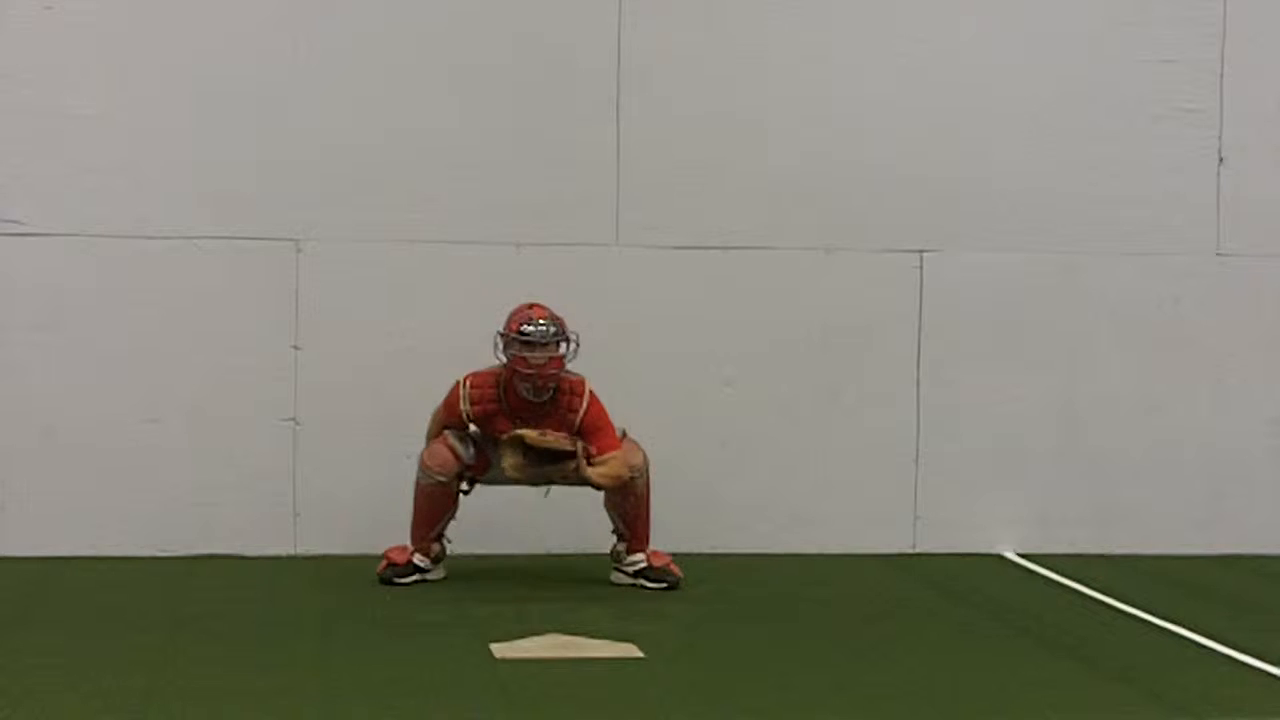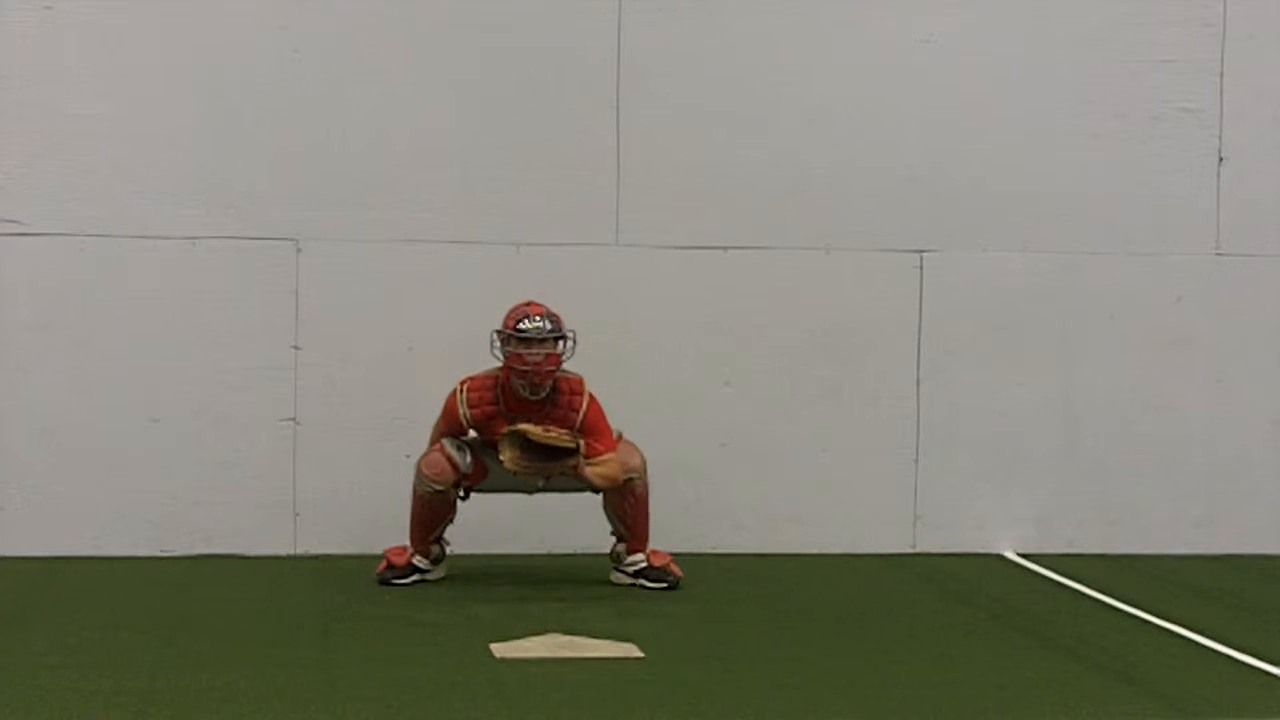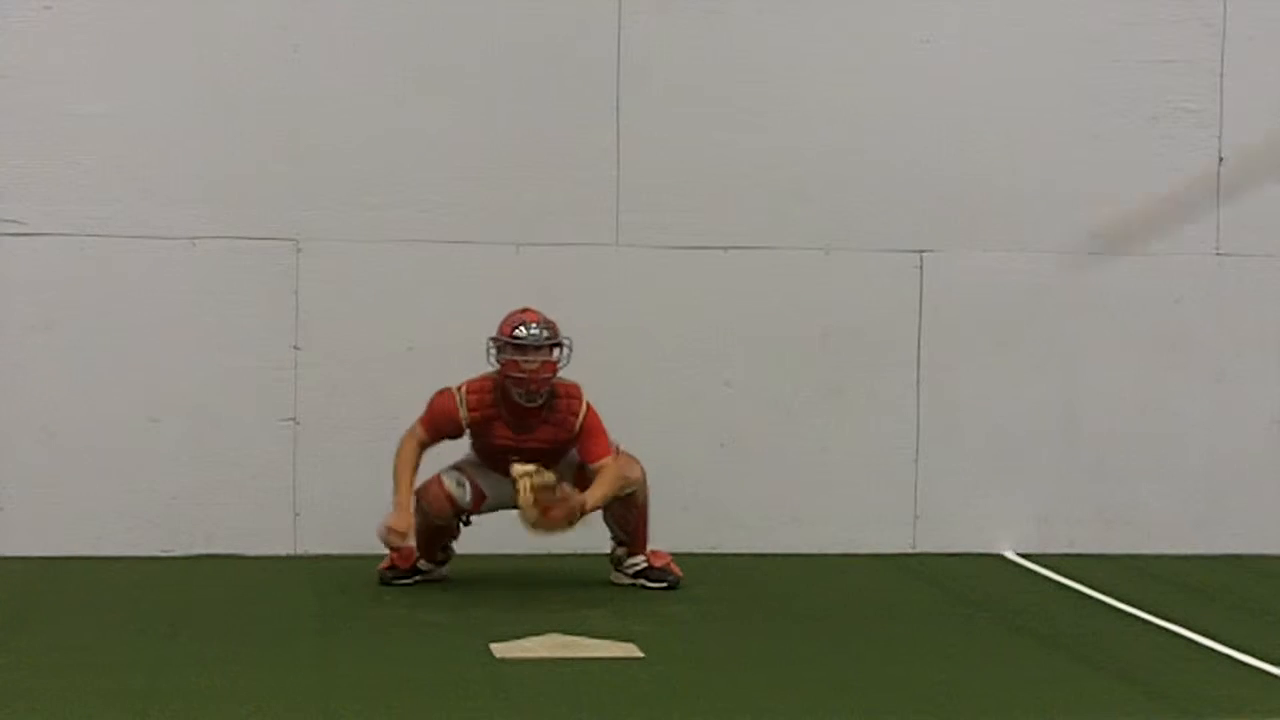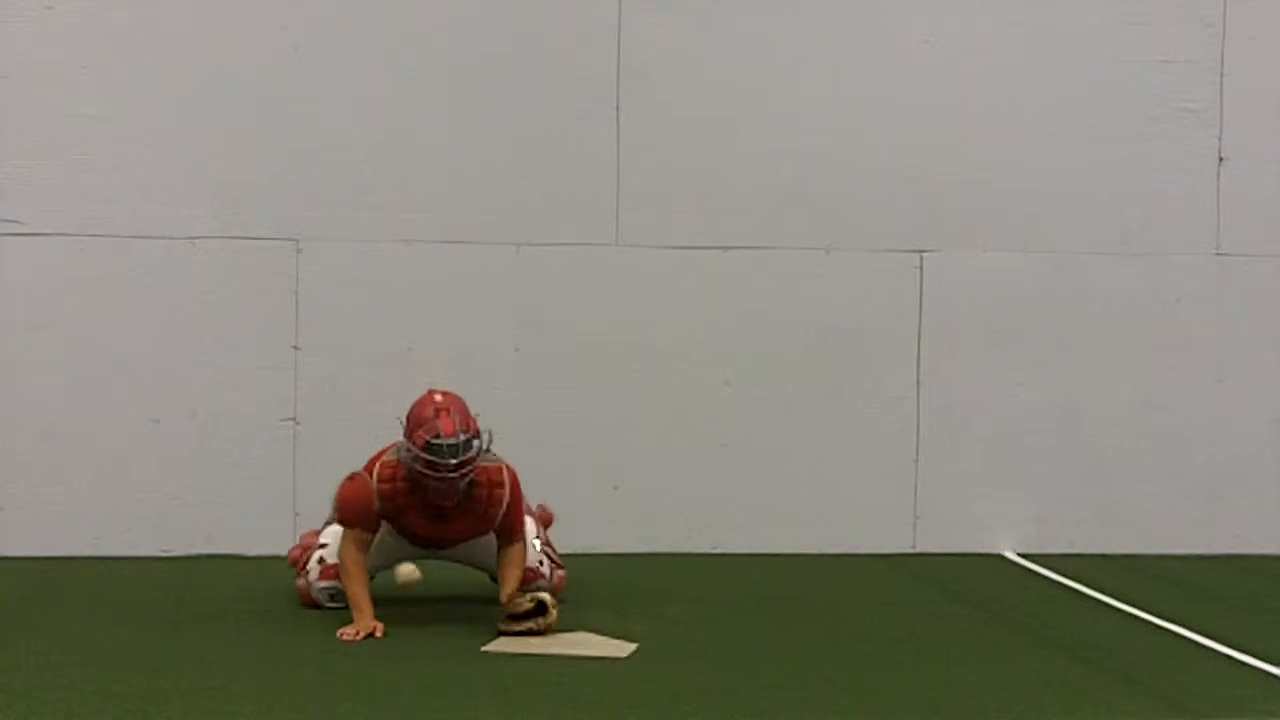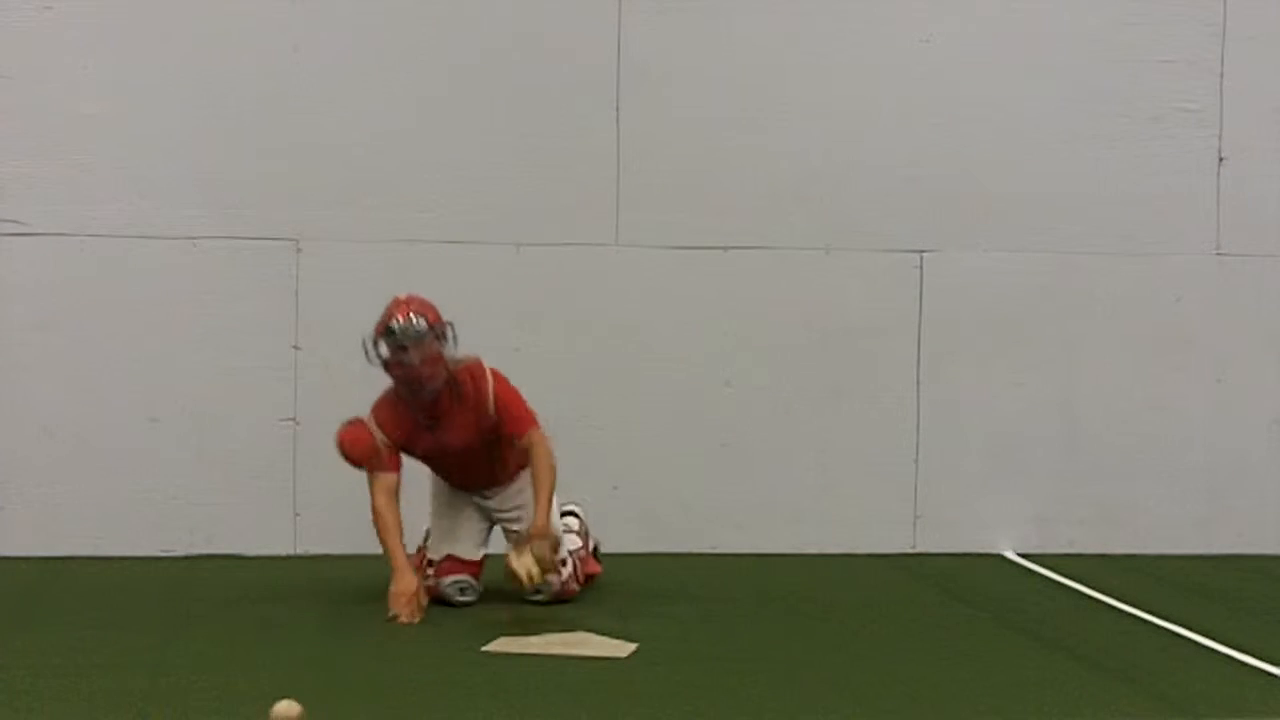
dt=0.7s
person 1, frame 1
left shoulder: (578, 397)
right shoulder: (477, 391)
left elbow: (619, 470)
right elbow: (441, 421)
left wrist: (586, 474)
right wrist: (433, 474)
right hip: (499, 455)
left knee: (632, 459)
right knee: (438, 457)
left ankle: (633, 558)
right ankle: (424, 554)
person 1, frame 2
left shoulder: (577, 398)
right shoulder: (473, 395)
left elbow: (613, 473)
right elbow: (441, 438)
left wrist: (584, 473)
right wrist: (439, 478)
right hip: (496, 463)
left knee: (628, 461)
right knee: (434, 464)
left ankle: (632, 559)
right ankle: (424, 555)
person 1, frame 3
left shoulder: (573, 404)
right shoulder: (471, 398)
left elbow: (608, 472)
right elbow: (414, 441)
left wrist: (584, 504)
right wrist: (402, 508)
left hip: (556, 473)
right hip: (493, 475)
left knee: (628, 473)
right knee: (435, 499)
left ankle: (632, 560)
right ankle: (430, 560)
person 1, frame 4
left shoulder: (499, 481)
right shoulder: (383, 476)
left elbow: (512, 541)
right elbow: (354, 547)
left wrist: (509, 593)
right wrist: (363, 617)
left hip: (472, 536)
right hip: (396, 531)
left knee: (546, 582)
right knee: (319, 588)
left ankle: (527, 519)
person 1, frame 5
left shoulder: (481, 382)
right shoulder: (384, 416)
left elbow: (538, 450)
right elbow: (384, 497)
left wrist: (541, 524)
right wrist: (401, 571)
left hip: (516, 478)
right hip: (455, 489)
left knee: (551, 587)
right knee: (451, 588)
left ankle: (570, 526)
right ankle: (434, 543)
